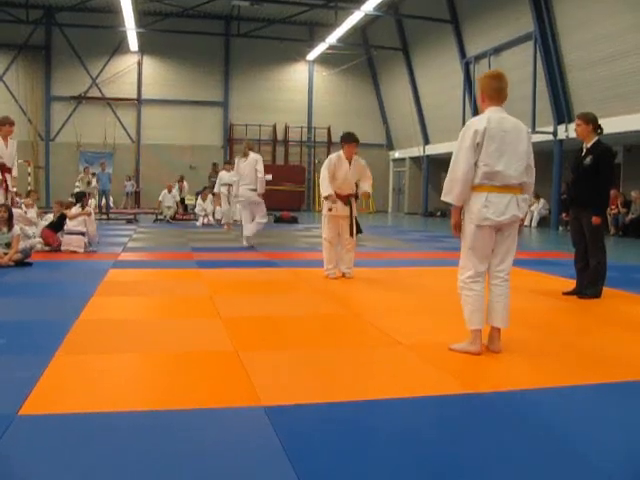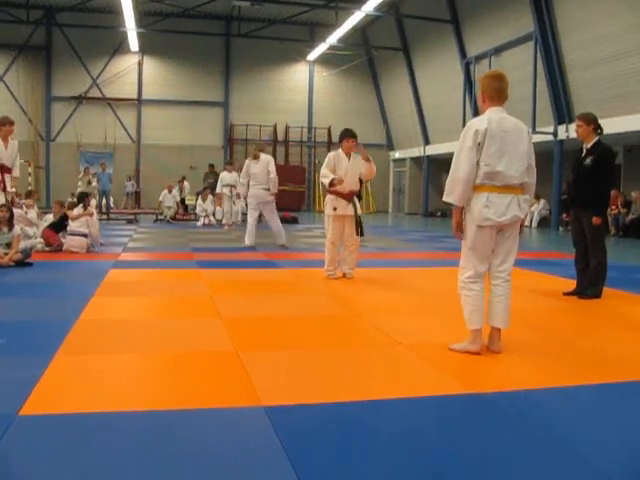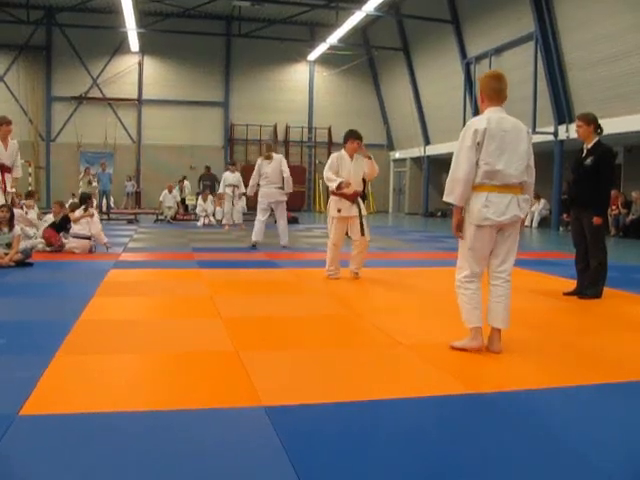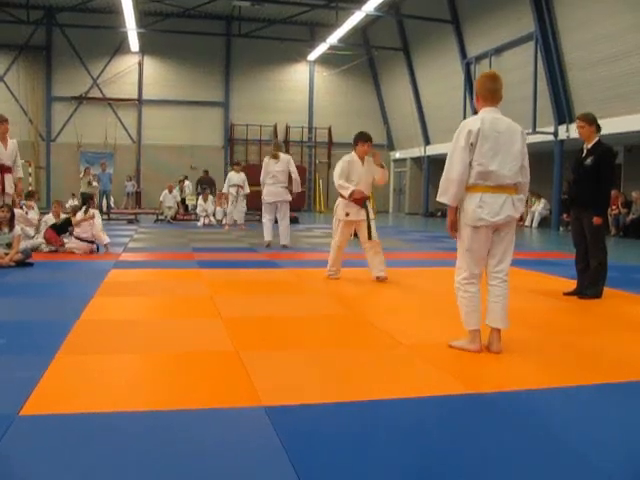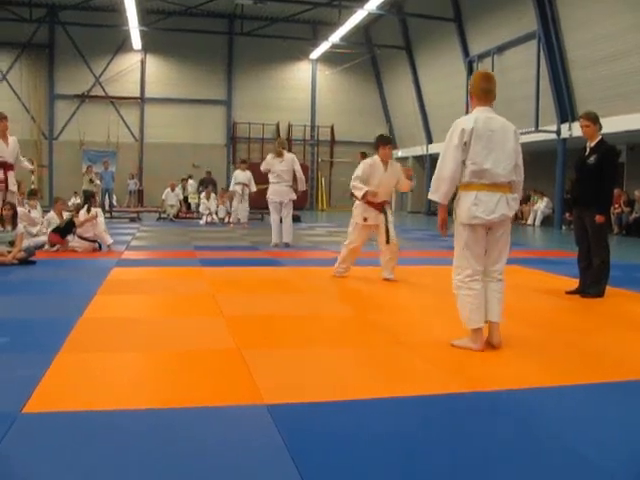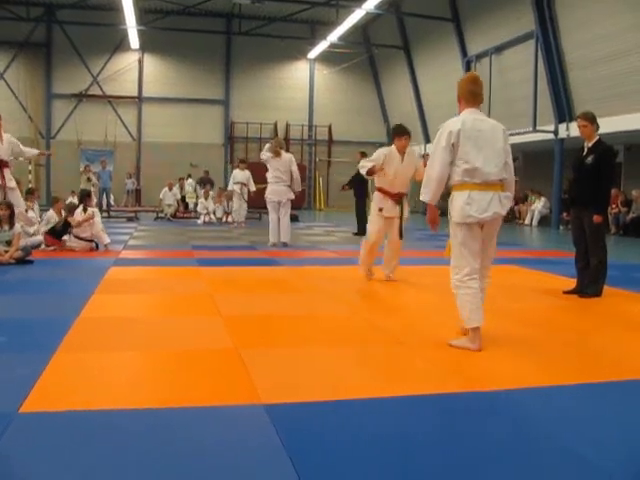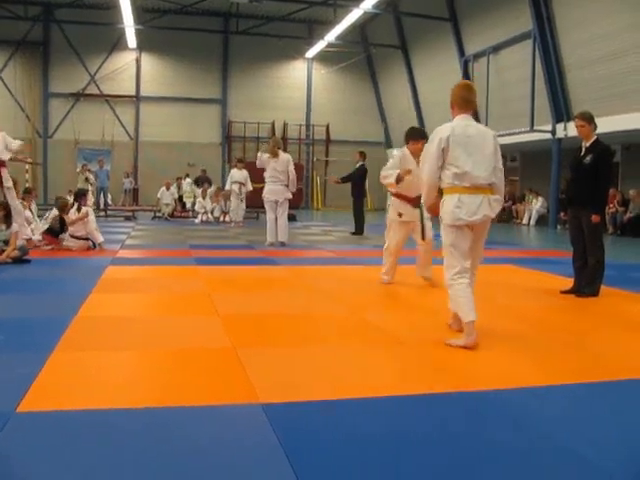
dt=0.2s
person 1, frame 1
left shoulder: (476, 125)
right shoulder: (521, 129)
left elbow: (461, 170)
right elbow: (529, 173)
left wrist: (455, 208)
right wrist: (521, 208)
left hip: (482, 203)
right hip: (511, 204)
left knee: (472, 273)
right knee: (500, 273)
left ankle: (475, 339)
right ankle: (495, 337)
person 1, frame 2
left shoulder: (477, 126)
right shoulder: (522, 130)
left elbow: (463, 171)
right elbow: (530, 174)
left wrist: (457, 209)
right wrist: (522, 208)
left hip: (483, 203)
right hip: (512, 205)
left knee: (471, 273)
right knee: (501, 273)
left ankle: (475, 338)
right ankle: (495, 337)
person 1, frame 3
left shoulder: (476, 125)
right shoulder: (521, 129)
left elbow: (463, 170)
right elbow: (529, 173)
left wrist: (457, 208)
right wrist: (521, 208)
left hip: (483, 203)
right hip: (511, 204)
left knee: (468, 273)
right knee: (502, 274)
left ankle: (475, 335)
right ankle: (495, 337)
person 1, frame 4
left shoulder: (471, 125)
right shoulder: (516, 130)
left elbow: (456, 170)
right elbow: (524, 173)
left wrist: (451, 207)
right wrist: (516, 206)
left hip: (478, 203)
right hip: (507, 204)
left knee: (469, 274)
right knee: (499, 274)
left ankle: (473, 337)
right ankle: (495, 338)
person 1, frame 5
left shoulder: (464, 124)
right shoulder: (510, 129)
left elbow: (449, 168)
right elbow: (518, 171)
left wrist: (442, 205)
right wrist: (511, 203)
left hip: (474, 200)
right hip: (502, 201)
left knee: (468, 272)
right knee: (494, 271)
left ankle: (476, 336)
right ankle: (493, 330)
person 1, frame 6
left shoulder: (452, 126)
right shoulder: (498, 129)
left elbow: (438, 169)
right elbow: (508, 170)
left wrist: (431, 204)
right wrist: (504, 203)
left hip: (466, 200)
right hip: (494, 200)
left knee: (465, 271)
right knee: (481, 269)
left ankle: (473, 336)
right ankle: (472, 323)
person 1, frame 7
left shoulder: (443, 132)
right shoulder: (489, 135)
left elbow: (429, 173)
right elbow: (499, 175)
left wrist: (430, 202)
right wrist: (494, 205)
left hip: (457, 203)
right hip: (484, 203)
left knee: (456, 270)
right knee: (469, 267)
left ankle: (469, 332)
right ankle: (458, 318)
person 2, frame 1
left shoulder: (604, 151)
right shoulder: (581, 152)
left elbow: (606, 184)
left wrist: (599, 212)
right wrist: (568, 208)
left hip: (592, 210)
right hip: (577, 209)
left knee: (594, 250)
right knee: (580, 249)
left ankle: (594, 288)
right ankle: (581, 285)
person 2, frame 2
left shoulder: (604, 151)
right shoulder: (581, 152)
left elbow: (606, 185)
left wrist: (600, 212)
right wrist: (569, 208)
left hip: (593, 210)
right hip: (577, 209)
left knee: (595, 250)
right knee: (580, 250)
left ankle: (594, 288)
right ankle: (582, 286)
person 2, frame 3
left shoulder: (604, 151)
right shoulder: (581, 153)
left elbow: (606, 185)
left wrist: (600, 212)
right wrist: (569, 208)
left hip: (593, 210)
right hip: (578, 209)
left knee: (595, 250)
right knee: (581, 250)
left ankle: (594, 288)
right ankle: (582, 285)
person 2, frame 4
left shoulder: (605, 151)
right shoulder: (581, 152)
left elbow: (607, 185)
left wrist: (600, 213)
right wrist: (569, 208)
left hip: (593, 210)
right hip: (578, 209)
left knee: (596, 250)
right knee: (581, 249)
left ankle: (594, 289)
right ankle: (582, 285)
person 2, frame 5
left shoulder: (607, 150)
right shoulder: (584, 151)
left elbow: (609, 183)
left wrist: (603, 211)
right wrist: (572, 207)
left hip: (596, 209)
right hip: (580, 208)
left knee: (598, 249)
right knee: (583, 248)
left ankle: (597, 287)
right ankle: (584, 284)
person 2, frame 6
left shoulder: (605, 150)
right shoulder: (581, 151)
left elbow: (607, 183)
left wrist: (600, 211)
right wrist: (570, 207)
left hip: (593, 208)
right hip: (578, 208)
left knee: (595, 248)
right knee: (581, 248)
left ankle: (594, 287)
right ankle: (582, 284)
person 2, frame 7
left shoulder: (603, 150)
right shoulder: (579, 151)
left elbow: (604, 183)
left wrist: (599, 211)
right wrist: (567, 207)
left hip: (591, 208)
right hip: (575, 207)
left knee: (593, 248)
right knee: (578, 248)
left ankle: (591, 287)
right ankle: (579, 284)
person 3, frame 1
left shoulder: (360, 163)
right shoulder: (333, 159)
left elbow: (364, 181)
right elbow: (324, 178)
left wrist: (365, 191)
right wrist: (329, 195)
left hip: (348, 203)
right hip: (332, 202)
left knee: (349, 239)
right knee: (329, 237)
left ankle: (346, 269)
right ankle: (331, 270)
person 3, frame 2
left shoulder: (358, 159)
right shoulder: (333, 156)
left elbow: (369, 175)
right elbow: (324, 173)
left wrist: (367, 159)
right wrist: (333, 180)
left hip: (352, 202)
right hip: (335, 201)
left knee: (353, 239)
right knee: (333, 238)
left ankle: (347, 269)
right ankle: (331, 271)
person 3, frame 3
left shoulder: (361, 159)
right shoulder: (336, 158)
left elbow: (371, 174)
right elbow: (328, 175)
left wrist: (367, 157)
right wrist: (340, 183)
left hip: (356, 203)
right hip: (339, 202)
left knee: (362, 238)
right knee: (335, 240)
left ankle: (356, 268)
right ankle: (332, 271)
person 3, frame 4
left shoulder: (371, 162)
right shoulder: (346, 161)
left elbow: (380, 181)
right elbow: (339, 181)
left wrist: (380, 165)
right wrist: (352, 191)
left hip: (364, 206)
right hip: (347, 205)
left knee: (372, 240)
right knee: (339, 241)
left ankle: (379, 272)
right ankle: (332, 271)
person 3, frame 5
left shoulder: (396, 167)
right shoulder: (368, 164)
left elbow: (403, 187)
right elbow: (355, 182)
left wrist: (407, 177)
right wrist: (365, 192)
left hip: (383, 210)
right hip: (365, 209)
left knee: (390, 243)
right knee: (354, 242)
left ankle: (387, 273)
right ankle: (340, 268)
person 3, frame 6
left shoulder: (413, 156)
right shoulder: (384, 153)
left elbow: (419, 176)
right elbow: (364, 164)
left wrist: (426, 165)
right wrist: (372, 168)
left hip: (399, 202)
right hip: (382, 200)
left knee: (396, 240)
right knee: (374, 236)
left ankle: (388, 271)
right ankle: (366, 265)
person 3, frame 7
right shoulder: (398, 156)
right elbow: (384, 176)
right wrist: (398, 174)
left hip: (417, 206)
right hip: (399, 204)
left knee: (427, 240)
right knee: (394, 244)
left ankle: (425, 272)
right ankle: (387, 274)
